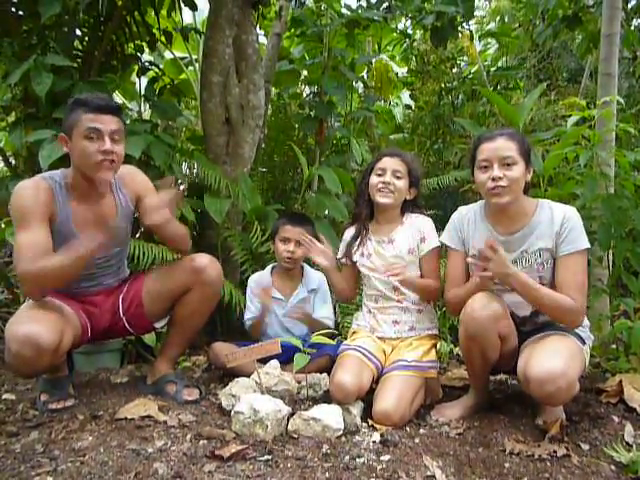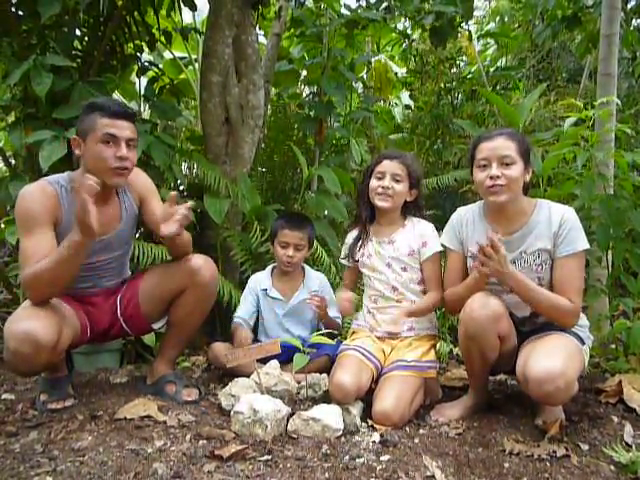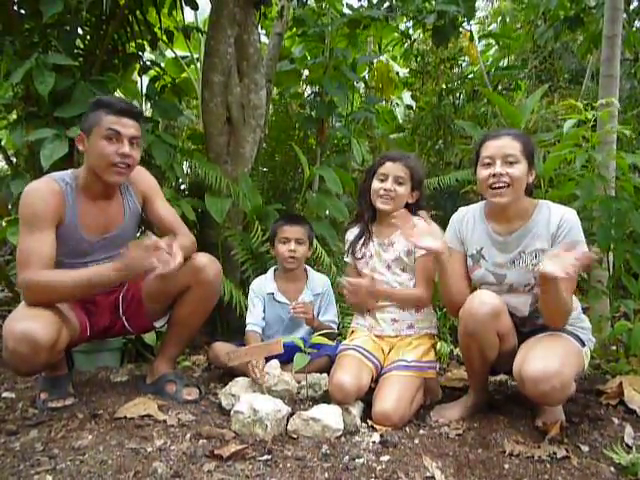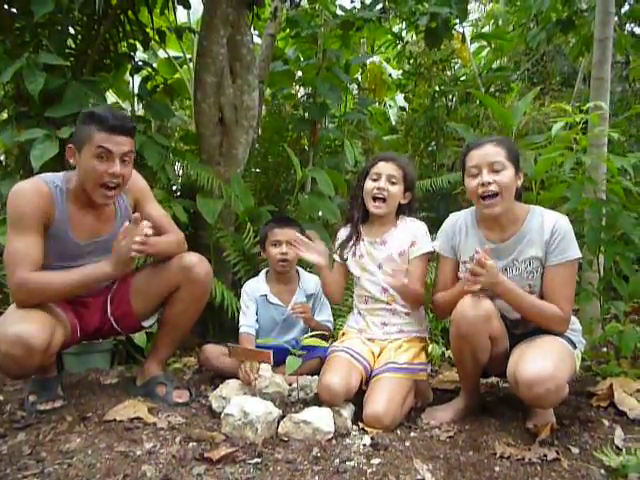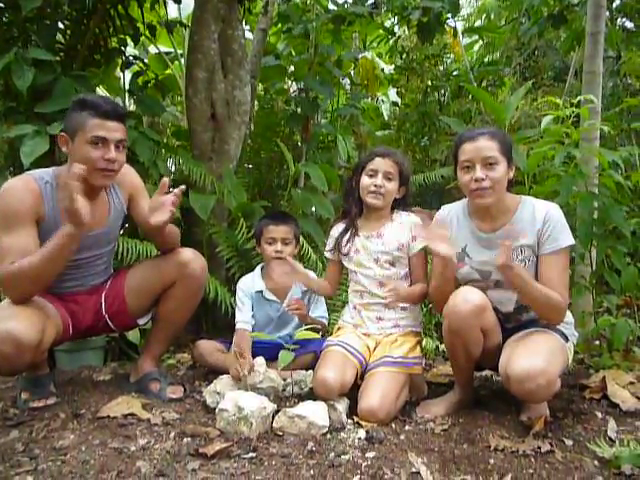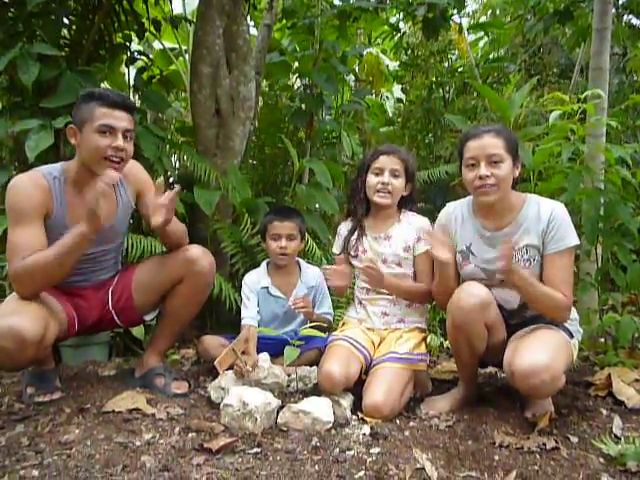
dt=0.4s
person 1, frame 1
left shoulder: (130, 179)
right shoulder: (34, 192)
left elbow: (183, 245)
right elbow: (32, 284)
left wrist: (163, 222)
right wrist: (101, 238)
left hip: (121, 297)
right hip: (64, 304)
left knee: (206, 270)
right knee: (28, 345)
left ankle: (162, 370)
right ankle: (57, 370)
person 1, frame 2
left shoulder: (136, 182)
right shoulder: (40, 196)
left elbow: (185, 251)
right elbow: (34, 289)
left wrist: (173, 233)
right wrist: (83, 237)
left hip: (122, 300)
right hip: (65, 305)
left knee: (202, 270)
right knee: (26, 341)
left ankle: (161, 370)
right ankle: (56, 371)
person 1, frame 3
left shoulder: (139, 181)
right shoulder: (44, 194)
left elbow: (186, 238)
right elbow: (30, 286)
left wrist: (173, 251)
right wrist: (117, 270)
left hip: (124, 300)
right hip: (66, 303)
left knee: (207, 269)
left ankle: (161, 369)
right ankle: (56, 370)
person 1, frame 4
left shoulder: (132, 185)
right shoulder: (32, 194)
left elbow: (178, 241)
left wrist: (147, 245)
right wrist: (111, 267)
left hip: (113, 300)
right hip: (55, 306)
left knee: (196, 268)
left ankle: (152, 370)
right ankle: (46, 373)
person 1, frame 5
left shoulder: (124, 178)
left elbow: (171, 245)
left wrist: (159, 226)
right wrist: (72, 230)
left hip: (105, 296)
right hip: (47, 302)
left knee: (191, 264)
left ankle: (146, 367)
right ankle: (37, 370)
person 1, frame 6
left shoulder: (132, 174)
right shoulder: (31, 187)
left elbow: (181, 240)
left wrist: (164, 225)
right wrist: (88, 229)
left hip: (112, 292)
right hip: (54, 298)
left knee: (199, 261)
left ankle: (151, 362)
right ankle: (43, 365)
person 2, frame 1
left shoulder: (563, 219)
right shoulder: (463, 220)
left elbow: (573, 315)
right elbow: (453, 305)
left wrist: (511, 274)
right wrist: (484, 279)
left hip: (555, 329)
right hip: (493, 336)
left knee: (546, 380)
right knee: (482, 307)
left ankle: (551, 398)
right ankle: (477, 394)
person 2, frame 2
left shoulder: (560, 219)
right shoulder: (462, 220)
left elbow: (569, 314)
right elbow: (451, 303)
left wrist: (507, 273)
right wrist: (481, 275)
left hip: (554, 330)
right hip: (490, 337)
left knee: (544, 379)
right knee: (480, 306)
left ankle: (550, 397)
right ankle: (477, 393)
person 2, frame 3
left shoulder: (560, 220)
right shoulder: (463, 220)
left elbow: (558, 319)
right elbow: (457, 306)
left wrist: (550, 280)
right wrist: (441, 256)
left hip: (552, 331)
right hip: (491, 337)
left knee: (539, 379)
right knee: (481, 304)
left ankle: (550, 398)
right ankle: (476, 394)
person 2, frame 4
left shoulder: (553, 227)
right shoulder: (455, 226)
left elbow: (559, 320)
right elbow: (440, 306)
left wrist: (498, 283)
right wrist: (466, 287)
left hip: (546, 335)
right hip: (485, 340)
left knee: (536, 382)
right knee: (472, 307)
left ankle: (542, 400)
right ankle: (468, 397)
person 2, frame 5
left shoulder: (545, 216)
right shoulder: (447, 218)
left elbow: (555, 313)
right elbow: (441, 303)
left wrist: (510, 270)
right wrist: (445, 262)
left hip: (539, 327)
right hip: (480, 333)
left knee: (527, 378)
right knee: (467, 302)
left ankle: (537, 392)
right ankle: (462, 391)
person 2, frame 6
left shoulder: (550, 215)
right shoulder: (451, 216)
left elbow: (561, 310)
right elbow: (443, 301)
left wrist: (513, 272)
right wrist: (444, 265)
left hip: (543, 323)
right hip: (482, 329)
left knee: (531, 374)
right knee: (469, 296)
left ankle: (540, 389)
right ankle: (466, 387)
person 3, frame 1
left shoulder: (421, 226)
right shoulder: (354, 235)
left elbow: (434, 291)
right elbow: (348, 295)
left wrist: (408, 278)
right wrist: (330, 267)
left hip: (414, 334)
right hip: (368, 330)
left knee: (387, 414)
right knee: (343, 389)
left ankle: (422, 384)
right ankle: (385, 378)
person 3, frame 2
left shoulder: (423, 231)
right shoulder: (356, 237)
left elbow: (436, 295)
right elbow: (347, 286)
left wrist: (404, 313)
right wrist: (343, 295)
left hip: (413, 335)
right hip: (368, 331)
left knee: (387, 414)
right knee: (343, 389)
left ankle: (421, 384)
right ankle: (381, 378)
person 3, frame 3
right shoulder: (356, 235)
left elbow: (423, 296)
right elbow: (356, 299)
left wrist: (380, 290)
right wrist: (363, 296)
left hip: (412, 334)
right hip: (369, 329)
left knee: (387, 415)
right knee: (342, 390)
left ankle: (420, 385)
right ankle: (389, 379)
person 3, frame 4
left shoulder: (414, 231)
right shoulder: (348, 235)
left elbow: (418, 298)
right elbow: (336, 295)
left wrist: (405, 287)
right wrist: (323, 266)
left hip: (403, 335)
right hip: (359, 331)
left knee: (377, 417)
right knee: (331, 390)
left ankle: (411, 386)
right ankle: (381, 381)
person 3, frame 5
left shoulder: (410, 225)
right shoulder: (342, 231)
left elbow: (422, 288)
right elbow: (330, 287)
left wrist: (405, 294)
right wrist: (302, 277)
left hip: (399, 330)
right hip: (354, 326)
left knee: (373, 411)
right knee: (326, 385)
left ankle: (405, 378)
right ankle: (371, 374)
person 3, frame 6
left shoulder: (418, 226)
right shoulder: (349, 228)
left elbow: (427, 292)
right elbow: (343, 285)
left wrist: (385, 281)
right wrist: (338, 281)
left hip: (404, 327)
right hip: (359, 322)
left knee: (377, 406)
right knee: (331, 379)
left ankle: (412, 375)
right ankle: (374, 370)
person 4, frame 1
left shoulder: (317, 280)
right shoulder: (257, 281)
left elbow: (326, 330)
right elbow: (254, 334)
left wrist: (307, 318)
right wrist: (264, 311)
left hip: (306, 352)
left knee: (335, 349)
right knee: (217, 351)
person 4, frame 2
left shoulder: (319, 282)
right shoulder: (257, 282)
left elbow: (335, 329)
right elbow: (238, 322)
left wrist: (324, 316)
right wrist: (240, 331)
left hip: (306, 352)
left knee: (337, 349)
right knee: (216, 351)
person 4, frame 3
left shoulder: (321, 283)
right shoulder: (260, 285)
left elbow: (331, 333)
right elbow: (253, 329)
left wrist: (314, 323)
left hip: (307, 353)
left knee: (337, 350)
right knee: (217, 351)
person 4, frame 4
left shoulder: (313, 284)
right shoulder: (252, 288)
left elbow: (327, 333)
right elbow: (246, 331)
left wrist: (311, 322)
right wrist: (249, 360)
right knee: (208, 353)
right ankle: (282, 377)
person 4, frame 5
right shoulder: (247, 283)
left elbow: (321, 328)
right elbow: (243, 327)
left wrist: (306, 319)
right wrist: (245, 358)
left hip: (294, 349)
right hip: (256, 349)
left knee: (324, 346)
right knee: (201, 349)
person 4, frame 6
left shoulder: (314, 276)
right shoulder: (252, 279)
left elbow: (327, 324)
right elbow: (249, 324)
left wrist: (312, 316)
right wrist: (251, 354)
left hip: (299, 345)
right hip: (262, 345)
left knee: (328, 343)
right knee: (206, 344)
